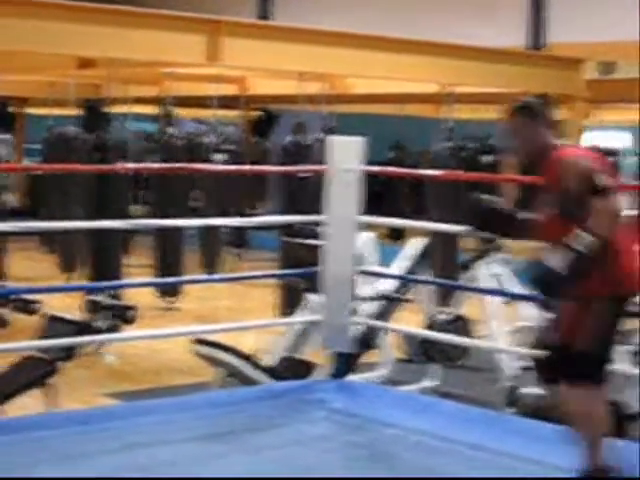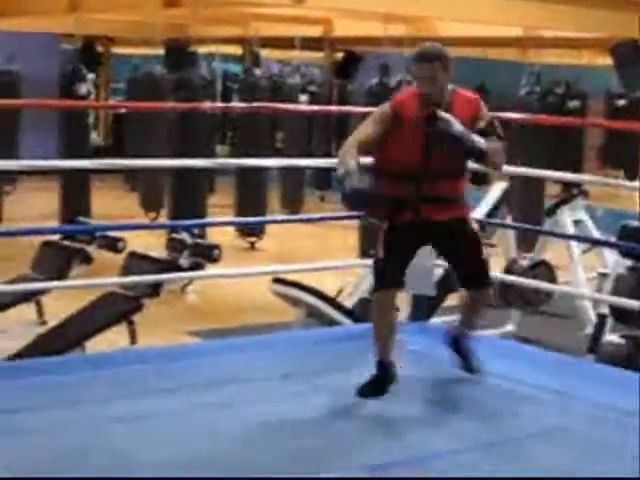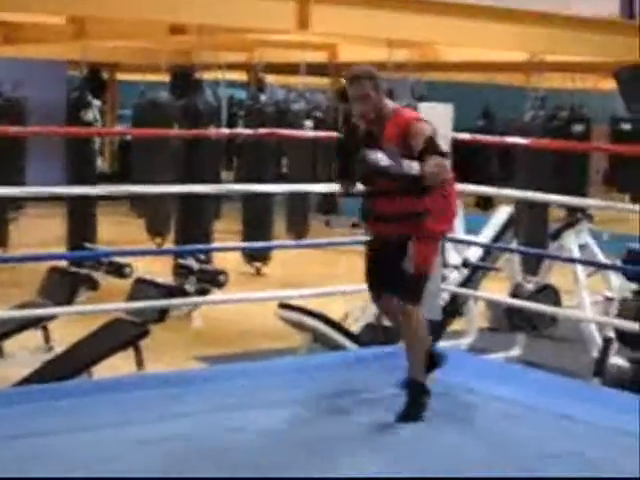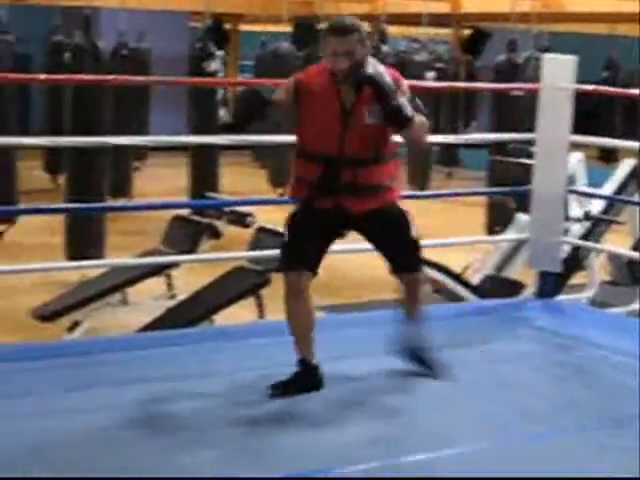
dt=1s
person 1, frame 1
left shoulder: (569, 164)
right shoulder: (557, 167)
right elbow: (555, 227)
left wrist: (570, 256)
right wrist: (507, 220)
left hip: (599, 284)
right hip: (592, 282)
left knee: (555, 373)
right knee: (585, 381)
person 1, frame 2
left shoulder: (470, 105)
right shoulder: (397, 107)
left elbow: (498, 159)
right elbow: (354, 143)
left wrist: (464, 140)
right wrist: (350, 176)
left hip: (449, 210)
right hip: (401, 209)
left knee: (479, 285)
right knee: (384, 288)
left ankle: (459, 337)
right ankle: (384, 368)
person 1, frame 3
left shoulder: (413, 126)
right shoulder: (364, 129)
left elbow: (442, 173)
right elbow: (347, 179)
left wrist: (395, 167)
right wrist: (350, 166)
left hip: (421, 226)
right hip: (386, 226)
left knee: (409, 301)
right knee: (383, 295)
left ankle: (419, 388)
right ankle: (427, 354)
person 1, frame 4
left shoulder: (387, 82)
right shoulder: (308, 83)
left elbow: (419, 138)
right elbow: (267, 102)
left wrist: (391, 97)
right wrist: (251, 102)
left hip: (372, 196)
right hip: (320, 197)
left knee: (410, 270)
right knee: (295, 278)
left ankle: (412, 337)
right ankle: (308, 370)
